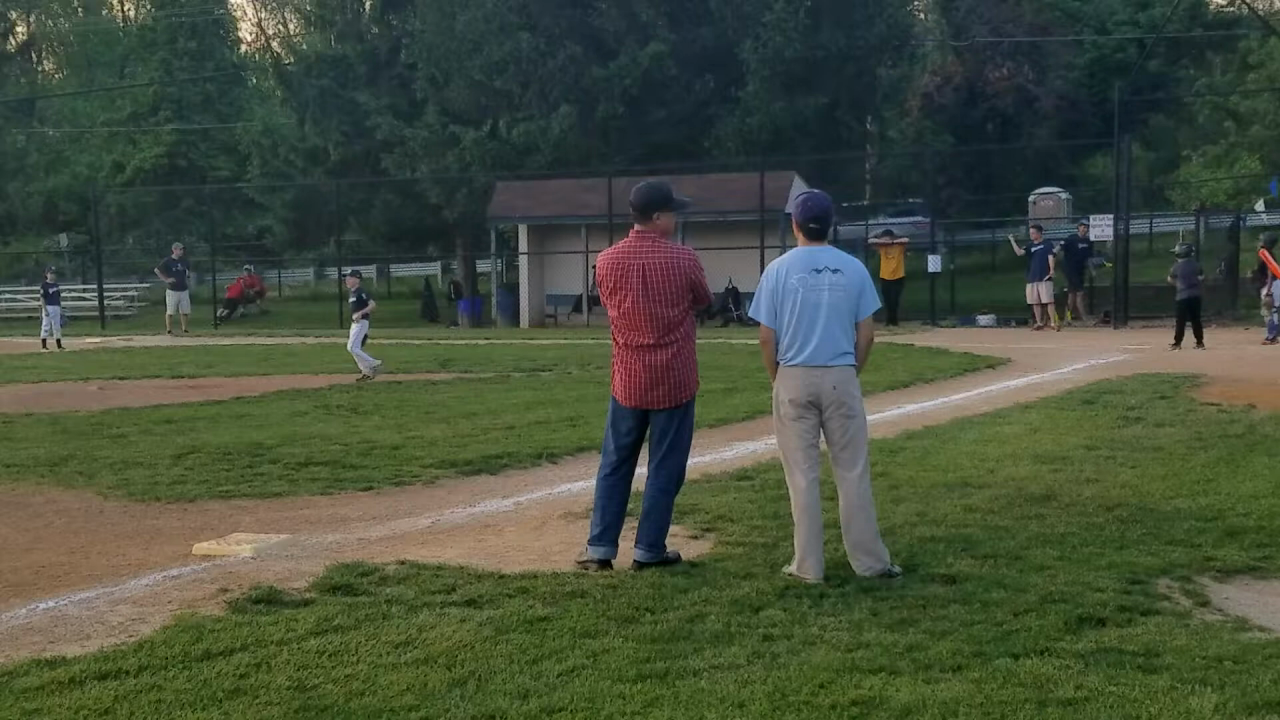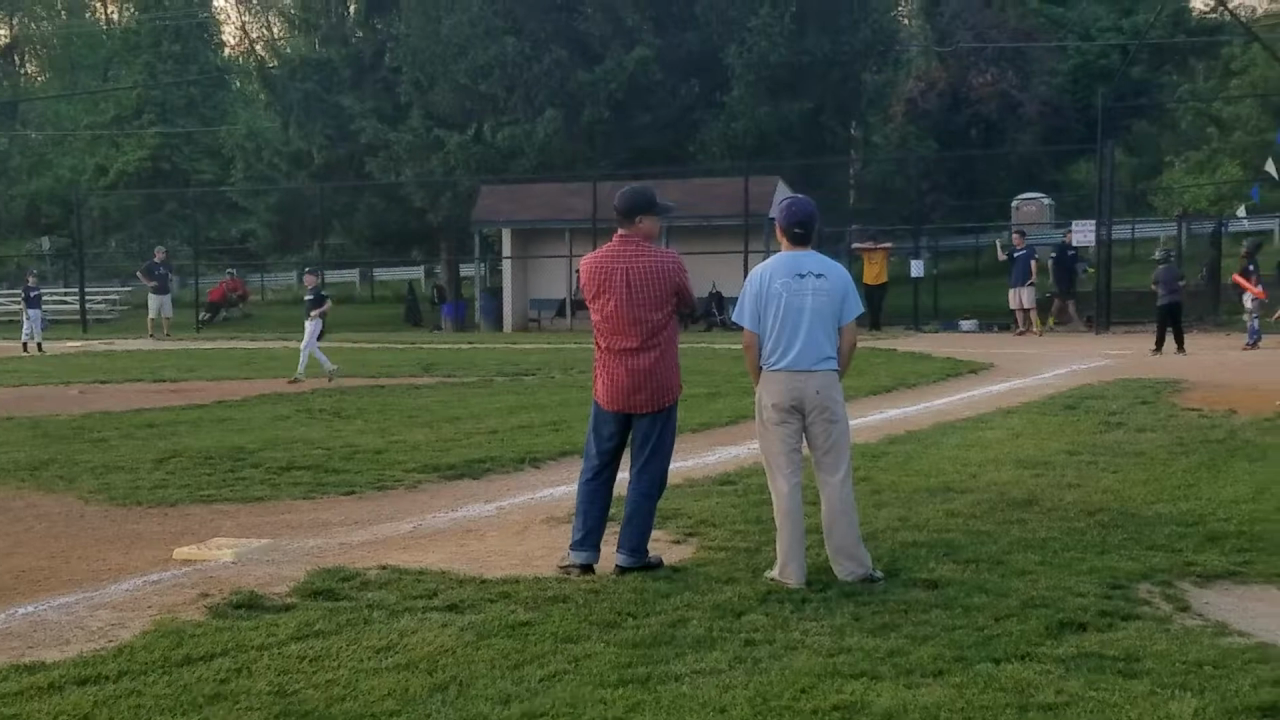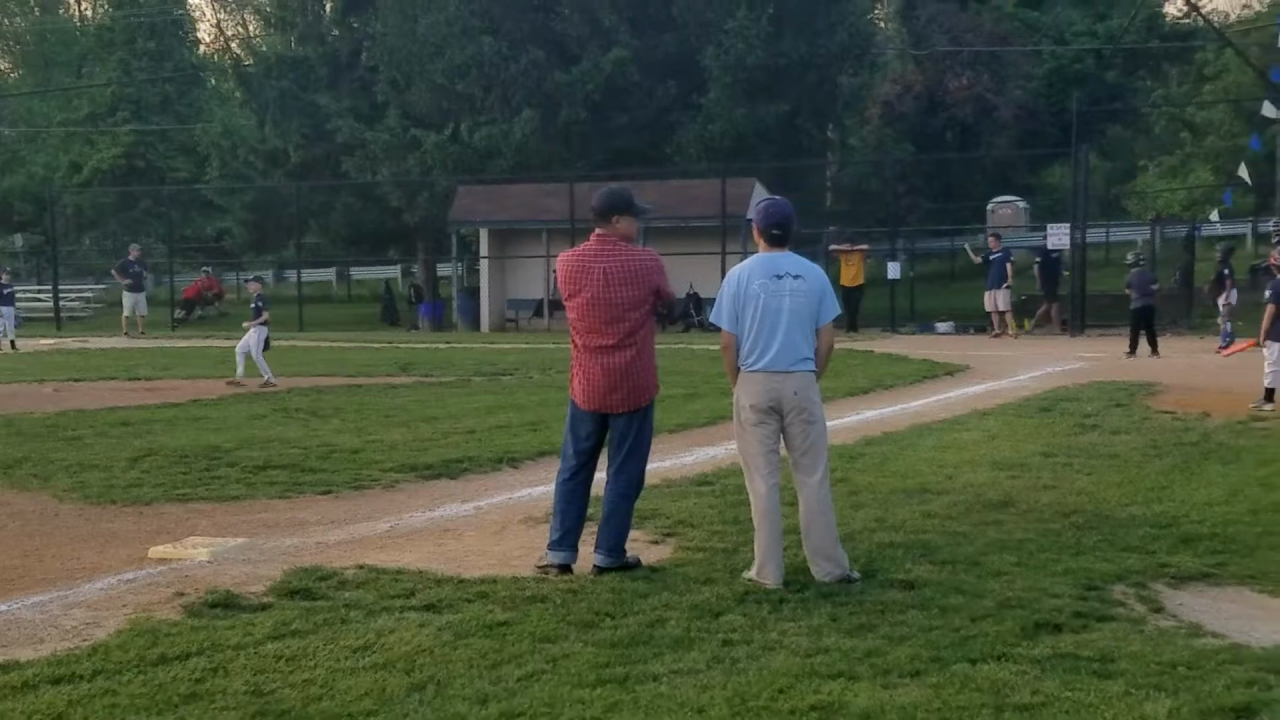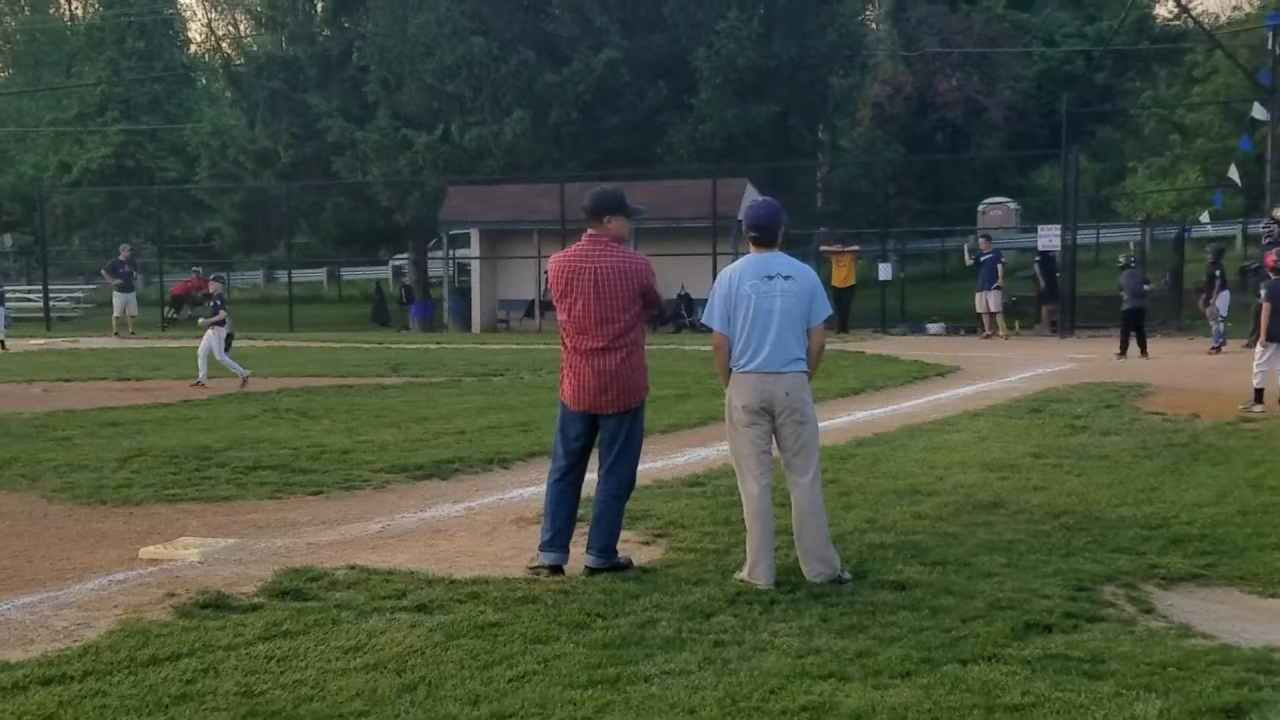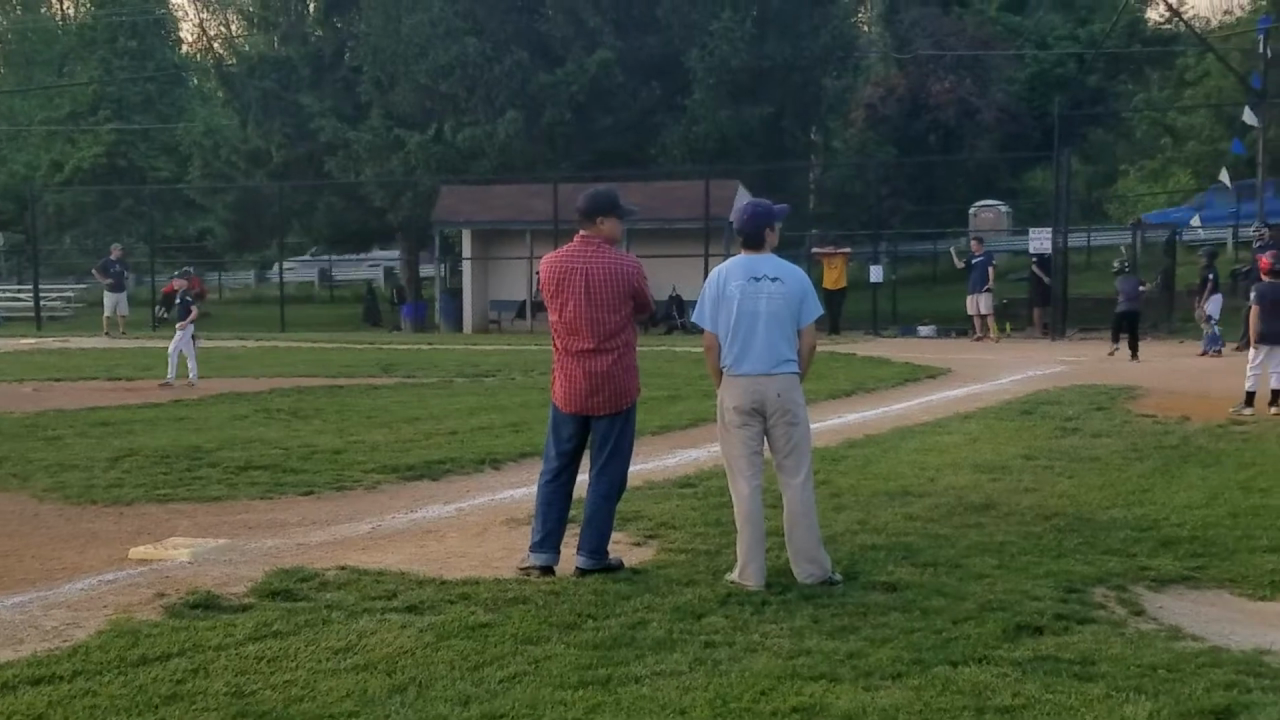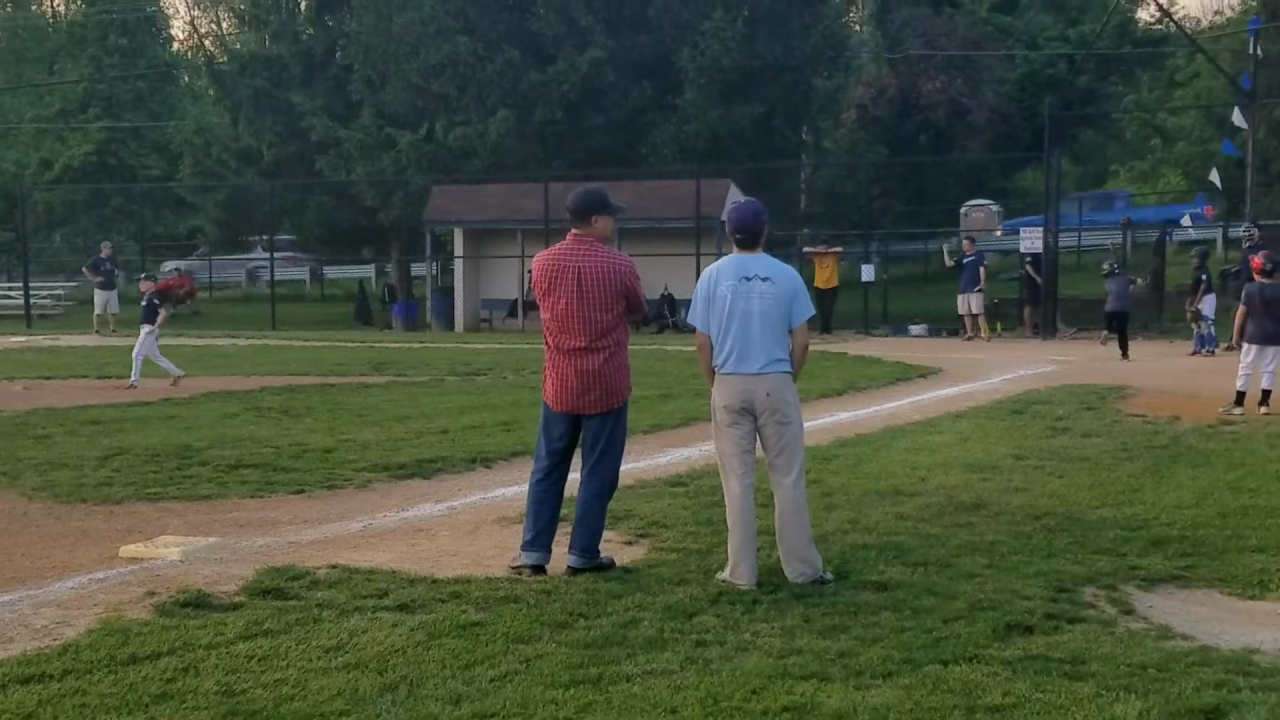
dt=0.2s
person 1, frame 1
left shoulder: (779, 269)
right shoulder: (853, 268)
left elbow: (767, 337)
right elbow: (866, 334)
left wrist: (778, 380)
right wrist: (852, 374)
left hip: (794, 380)
right hip: (840, 378)
left knee: (803, 475)
right knee: (853, 473)
left ankle: (808, 565)
right ankle: (870, 561)
person 1, frame 2
left shoulder: (762, 274)
right shoulder: (836, 273)
left elbow: (750, 341)
right elbow: (849, 338)
left wrist: (759, 384)
left hip: (776, 384)
right hip: (823, 383)
left knee: (785, 480)
right knee: (835, 478)
left ankle: (790, 570)
right ankle: (851, 566)
person 1, frame 3
left shoulder: (740, 275)
right shoulder: (813, 274)
left elbow: (728, 342)
right elbow: (826, 340)
left wrist: (737, 385)
left hip: (754, 386)
right hip: (801, 384)
left knee: (763, 480)
right knee: (813, 478)
left ankle: (768, 570)
right ankle: (829, 567)
person 1, frame 4
left shoulder: (732, 276)
right shoulder: (804, 275)
left elbow: (720, 343)
right elbow: (817, 340)
left wrist: (730, 386)
left hip: (746, 386)
right hip: (793, 384)
left knee: (755, 481)
right knee: (805, 479)
left ankle: (759, 571)
right ankle: (820, 566)
person 1, frame 5
left shoulder: (721, 276)
right shoulder: (795, 275)
left elbow: (711, 343)
right elbow: (808, 341)
left wrist: (722, 386)
right wrist: (795, 380)
left hip: (738, 388)
right hip: (784, 386)
left knee: (746, 482)
right knee: (797, 480)
left ankle: (750, 572)
right ankle: (811, 568)
person 1, frame 6
left shoulder: (713, 275)
right shoulder: (786, 275)
left elbow: (703, 342)
right elbow: (801, 341)
left wrist: (715, 385)
right wrist: (788, 380)
left hip: (729, 387)
right hip: (776, 386)
left knee: (737, 482)
right knee: (788, 479)
left ankle: (741, 571)
right ankle: (802, 568)
person 2, frame 1
left shoulder: (607, 261)
right shoulder: (683, 259)
right elbow: (703, 302)
left hip: (628, 379)
right hip: (674, 379)
left knee: (614, 464)
right knee: (665, 468)
left ankle: (600, 548)
right ankle: (649, 550)
person 2, frame 2
left shoulder: (591, 264)
right shoulder: (668, 263)
right elbow: (687, 305)
left hip: (611, 383)
right hip: (656, 383)
left knee: (597, 469)
right knee: (647, 473)
left ankle: (581, 553)
right ankle: (631, 555)
person 2, frame 3
left shoulder: (567, 263)
right shoulder: (645, 262)
right elbow: (666, 299)
left hip: (586, 383)
right hip: (633, 383)
left knee: (574, 469)
right knee: (624, 472)
left ankle: (559, 553)
right ankle: (609, 555)
person 2, frame 4
left shoulder: (558, 263)
right shoulder: (635, 264)
right elbow: (654, 307)
left hip: (577, 383)
right hip: (623, 383)
left knee: (564, 469)
right knee: (615, 473)
left ankle: (551, 554)
right ankle: (600, 556)
person 2, frame 5
left shoulder: (550, 264)
right shoulder: (627, 266)
right elbow: (645, 311)
left hip: (568, 385)
right hip: (614, 385)
left knee: (556, 471)
right knee: (607, 474)
left ankle: (542, 555)
right ankle: (591, 557)
person 2, frame 6
left shoulder: (542, 263)
right shoulder: (619, 265)
right elbow: (637, 311)
left hip: (559, 383)
right hip: (606, 383)
left knee: (547, 470)
right knee: (598, 473)
left ankle: (533, 553)
right ankle: (582, 556)
